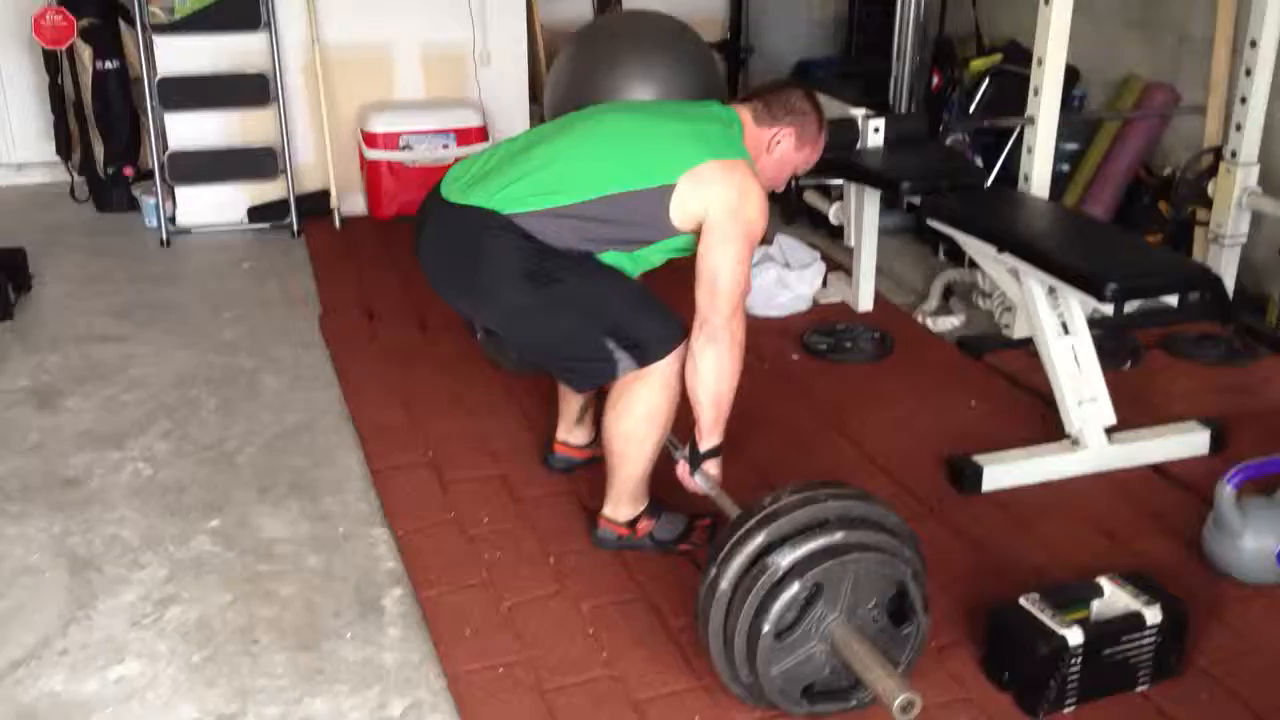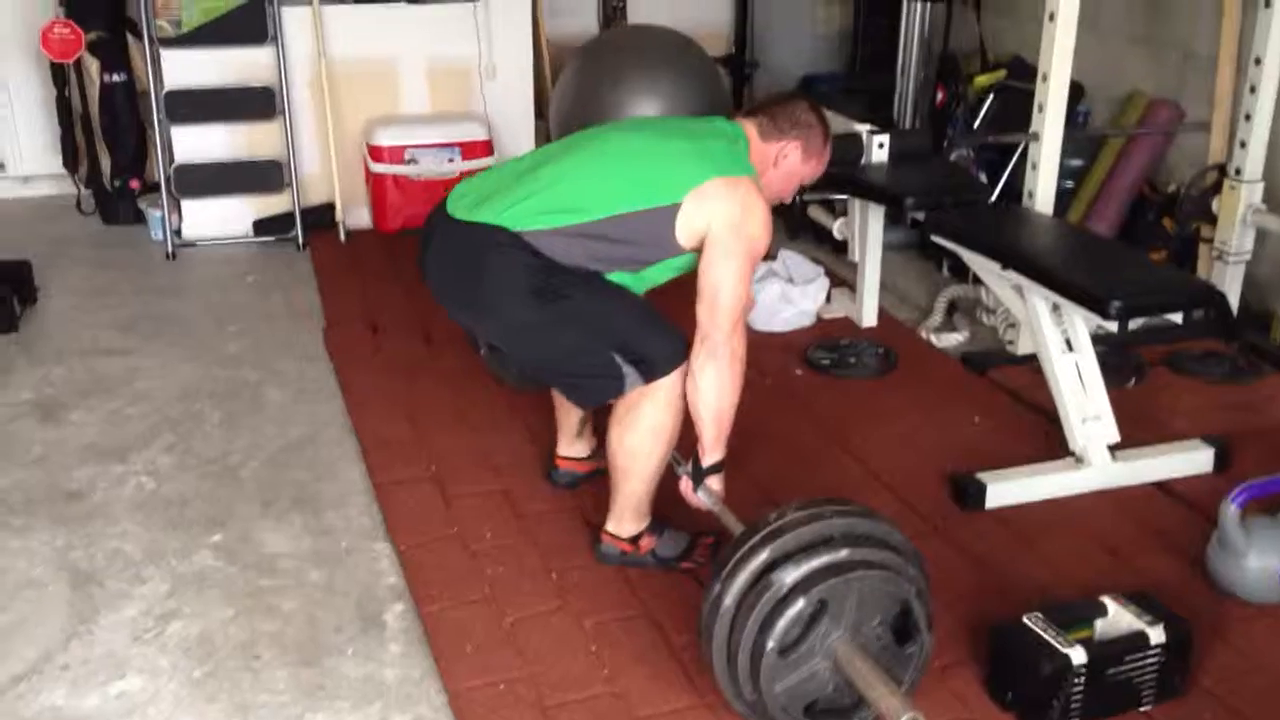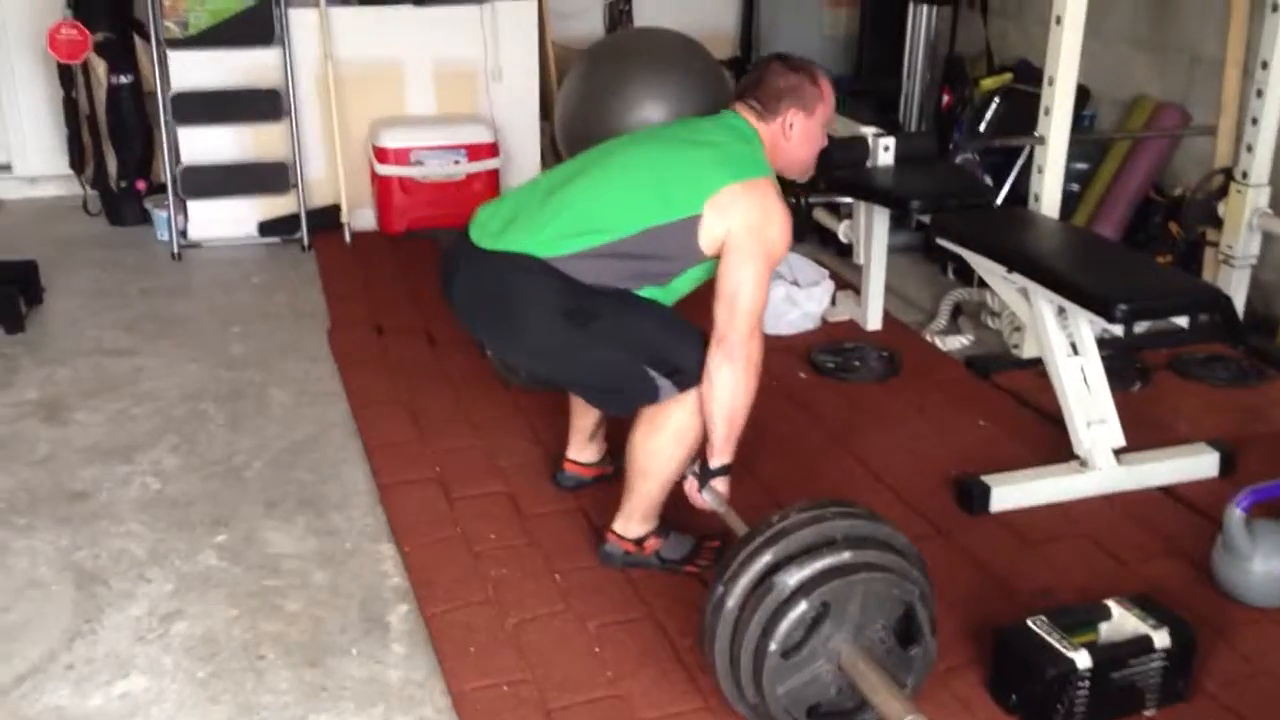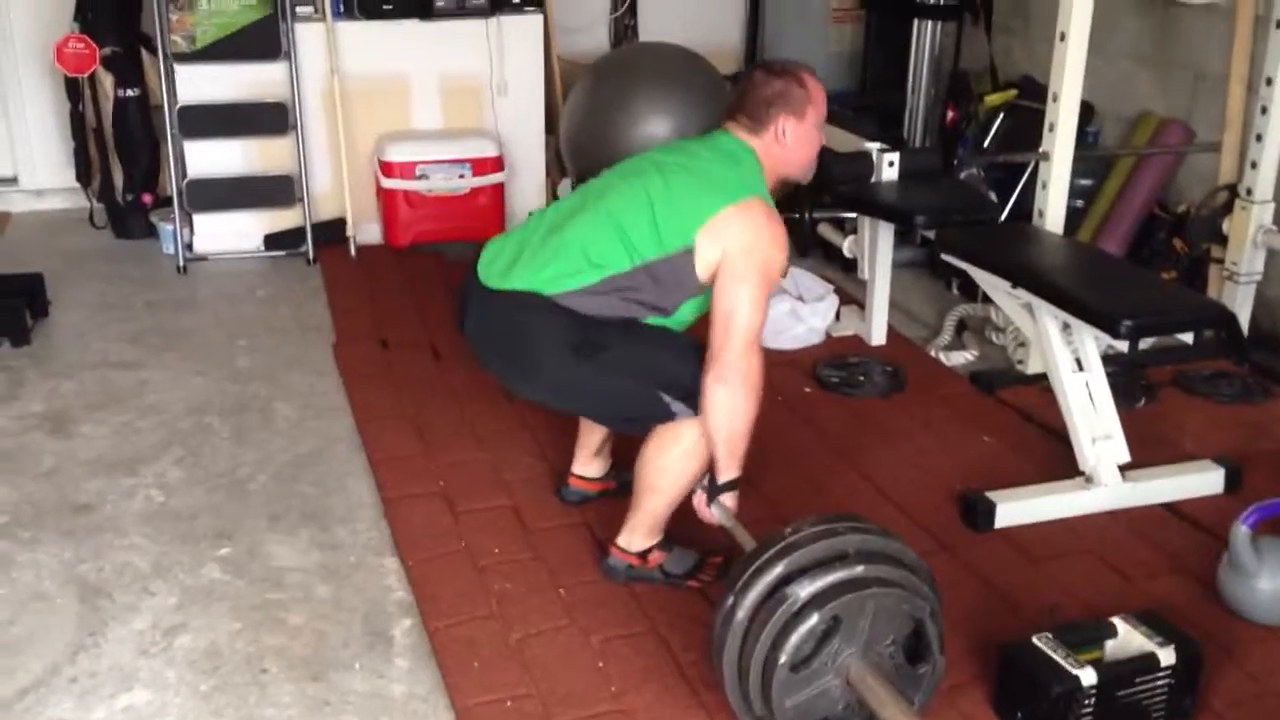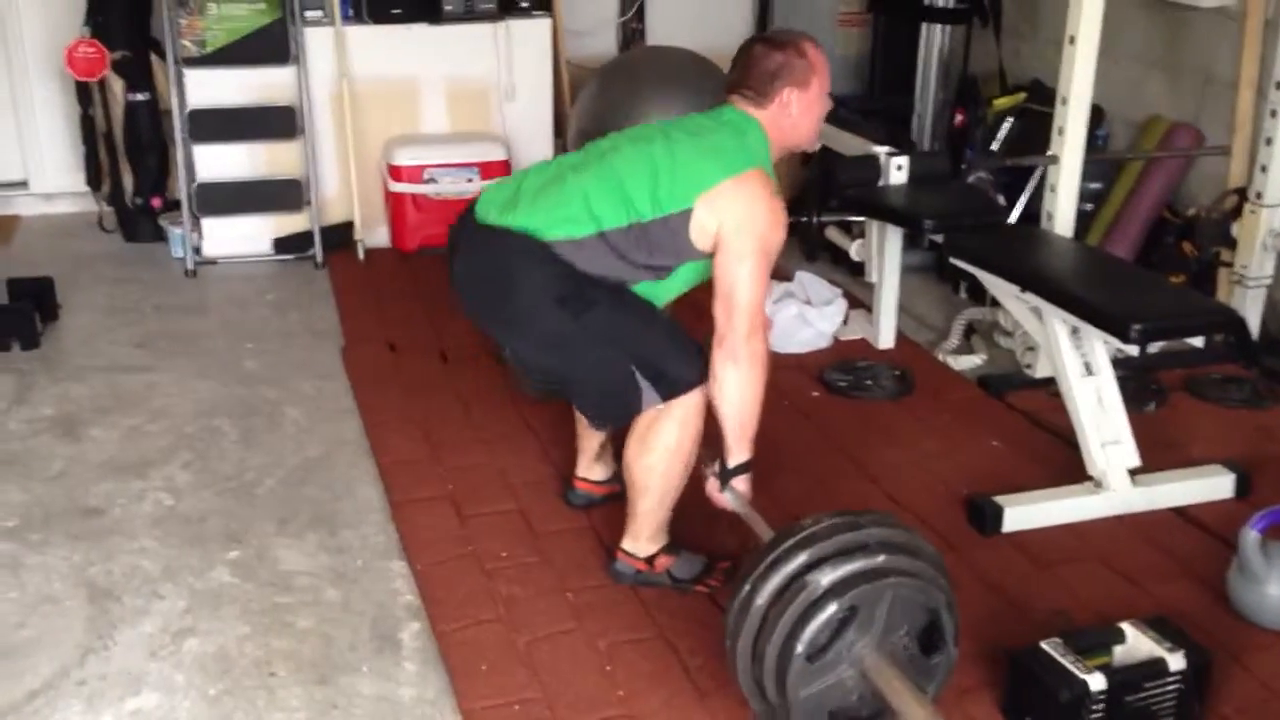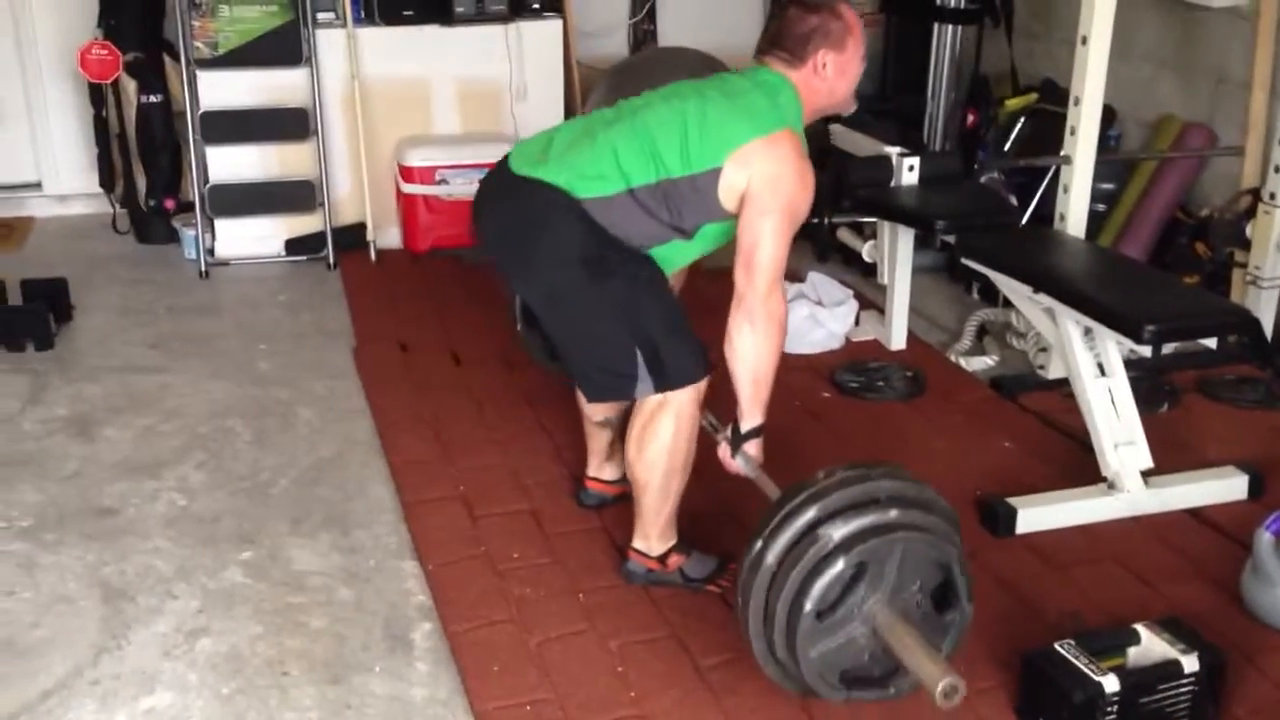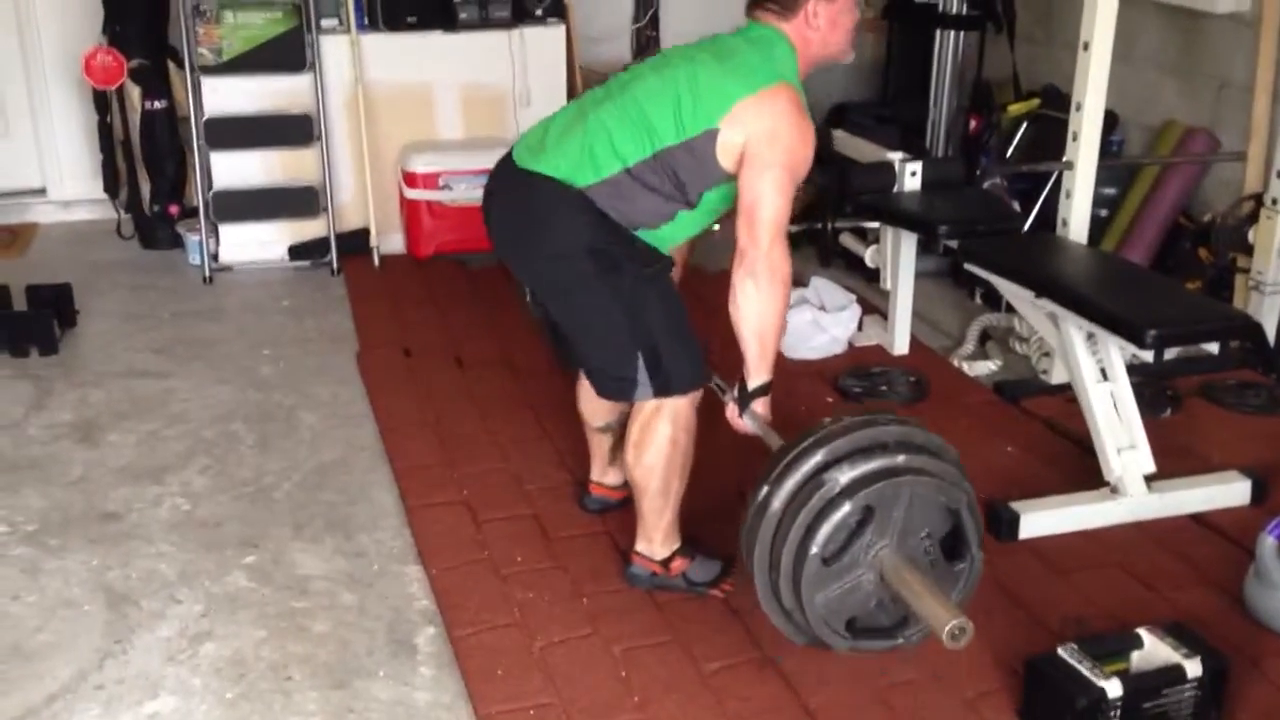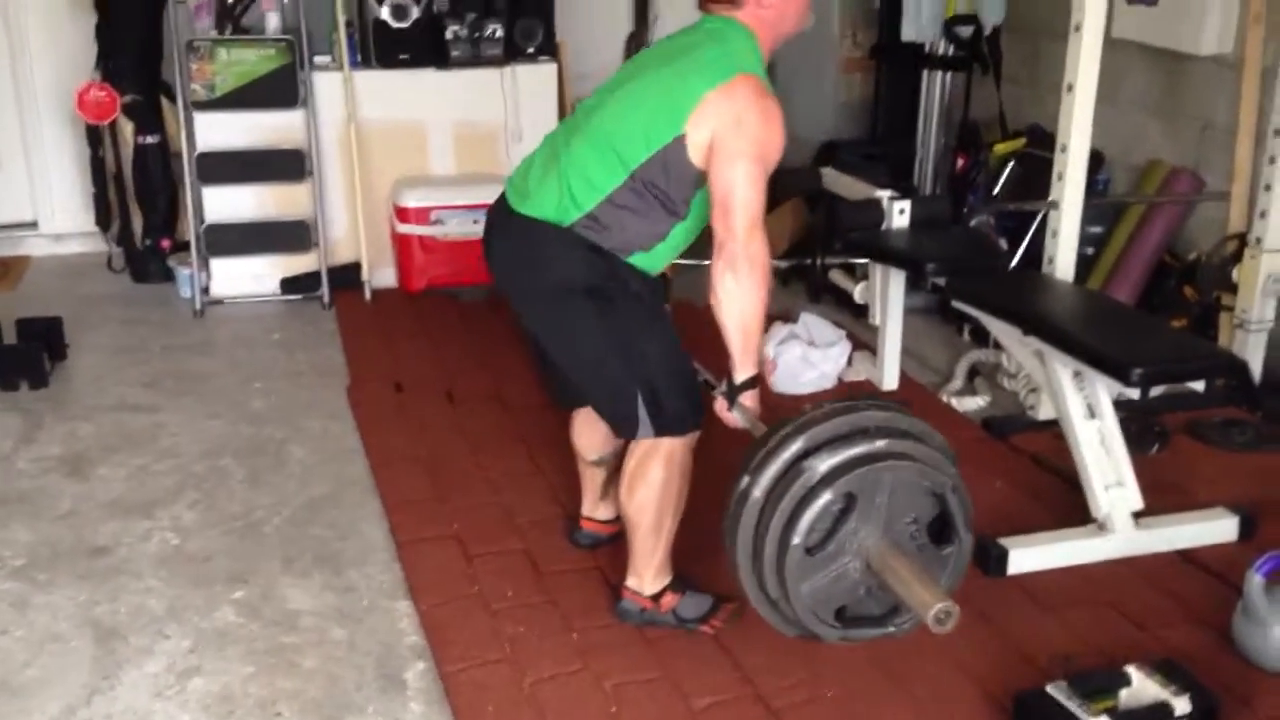
dt=0.3s
person 1, frame 1
left shoulder: (692, 122)
right shoulder: (736, 186)
right elbow: (717, 326)
right wrist: (708, 447)
left hip: (451, 212)
right hip: (485, 246)
left knee: (588, 309)
right knee: (656, 349)
left ankle: (574, 439)
right ankle: (626, 518)
person 1, frame 2
left shoulder: (690, 138)
right shoulder: (740, 203)
right elbow: (718, 343)
right wrist: (711, 463)
left hip: (456, 228)
right hip: (491, 262)
left knee: (587, 329)
right knee: (661, 366)
left ankle: (575, 453)
right ankle: (628, 533)
person 1, frame 3
left shoulder: (700, 137)
right shoulder: (759, 205)
right elbow: (734, 344)
right wrist: (718, 463)
left hip: (480, 256)
right hip: (517, 290)
left knee: (619, 332)
right knee: (691, 376)
left ankle: (583, 458)
right ankle: (633, 535)
person 1, frame 4
left shoulder: (695, 157)
right shoulder: (754, 226)
right elbow: (732, 365)
right wrist: (725, 480)
left hip: (493, 288)
right hip: (527, 326)
left knee: (636, 356)
right knee: (701, 396)
left ankle: (589, 473)
right ankle: (637, 549)
person 1, frame 5
left shoulder: (704, 132)
right shoulder: (752, 197)
right elbow: (738, 341)
left wrist: (640, 336)
right wrist: (737, 464)
left hip: (485, 238)
right hip: (521, 267)
left knee: (610, 349)
right knee: (678, 386)
left ankle: (593, 476)
right ankle: (644, 554)
person 1, frame 6
left shoulder: (732, 98)
right shoulder: (782, 157)
right elbow: (757, 302)
left wrist: (656, 316)
right wrist: (751, 428)
left hip: (513, 193)
right hip: (551, 222)
left knee: (614, 342)
right knee: (673, 380)
left ankle: (604, 474)
right ankle: (655, 552)
person 1, frame 7
left shoulder: (731, 53)
right shoulder: (780, 110)
right elbow: (760, 259)
left wrist: (656, 288)
right wrist: (757, 385)
left hip: (523, 187)
right hip: (563, 215)
left knee: (613, 344)
right knee: (670, 382)
left ankle: (606, 480)
right ankle: (659, 555)
person 1, frame 8
right shoulder: (747, 101)
right elbow: (739, 248)
left wrist: (644, 302)
right wrist: (745, 377)
left hip: (523, 228)
right hip: (564, 255)
left knee: (602, 382)
right knee: (668, 421)
left ankle: (598, 513)
right ankle: (649, 590)
